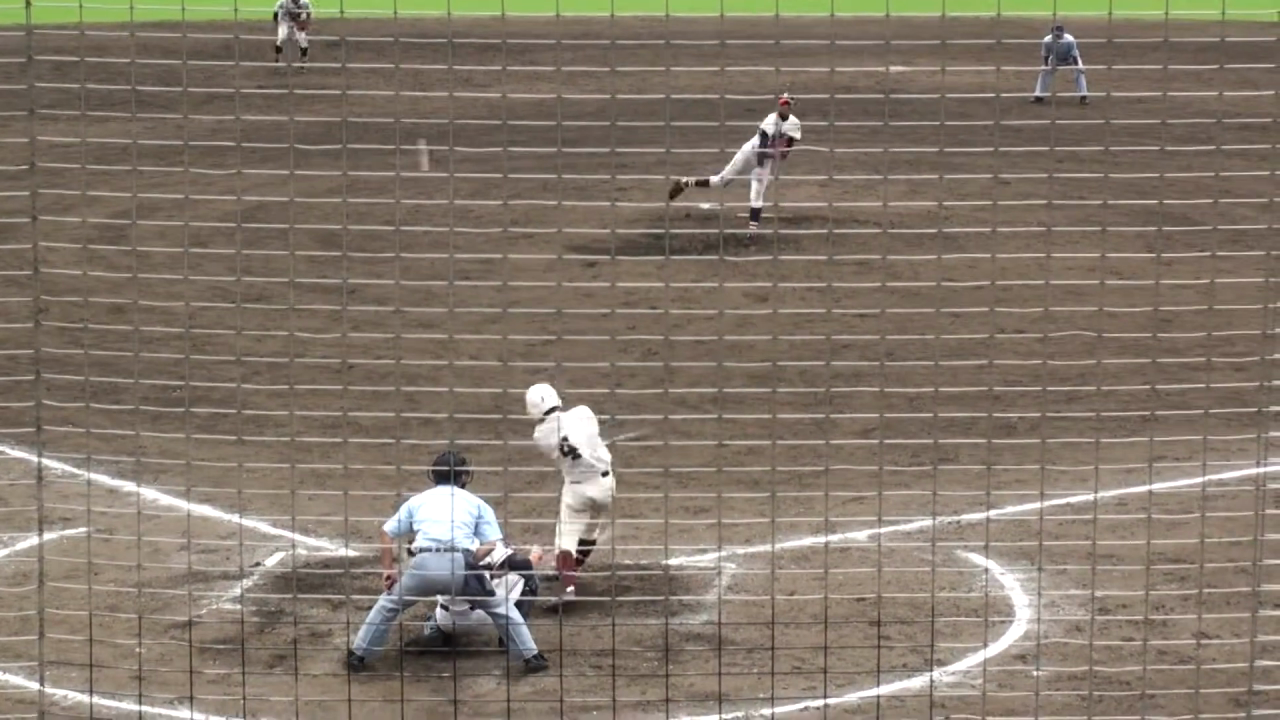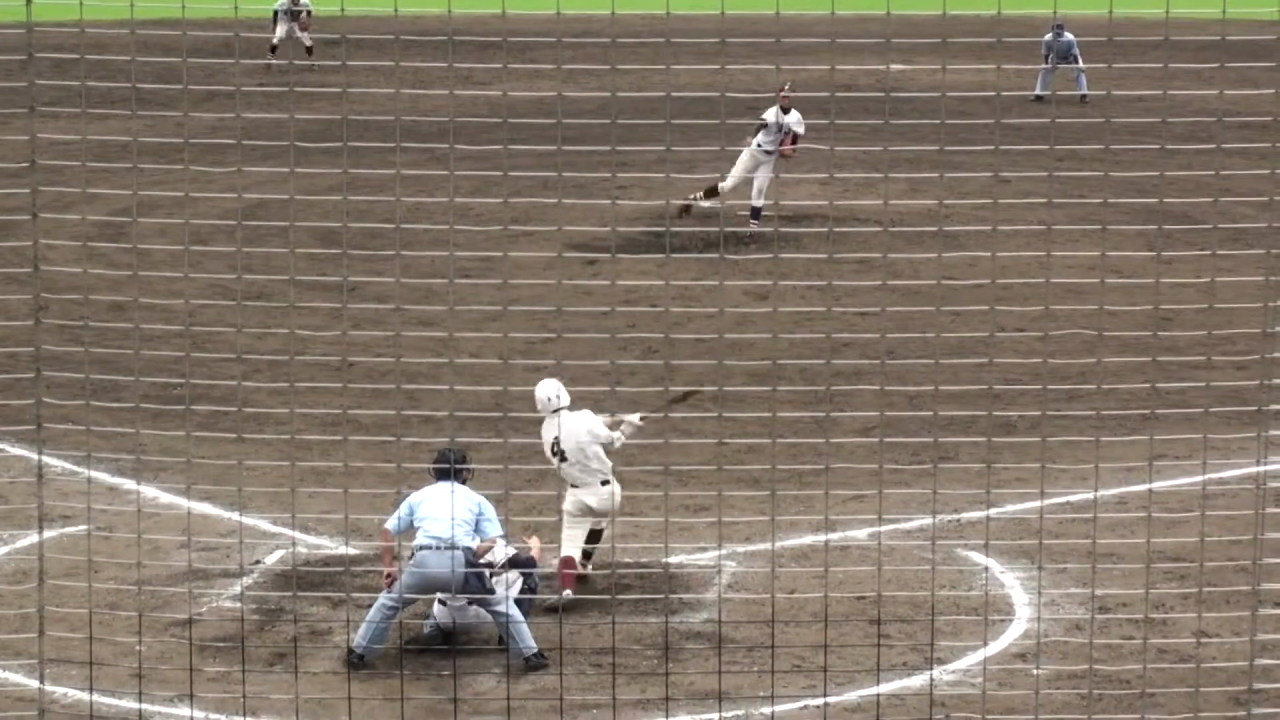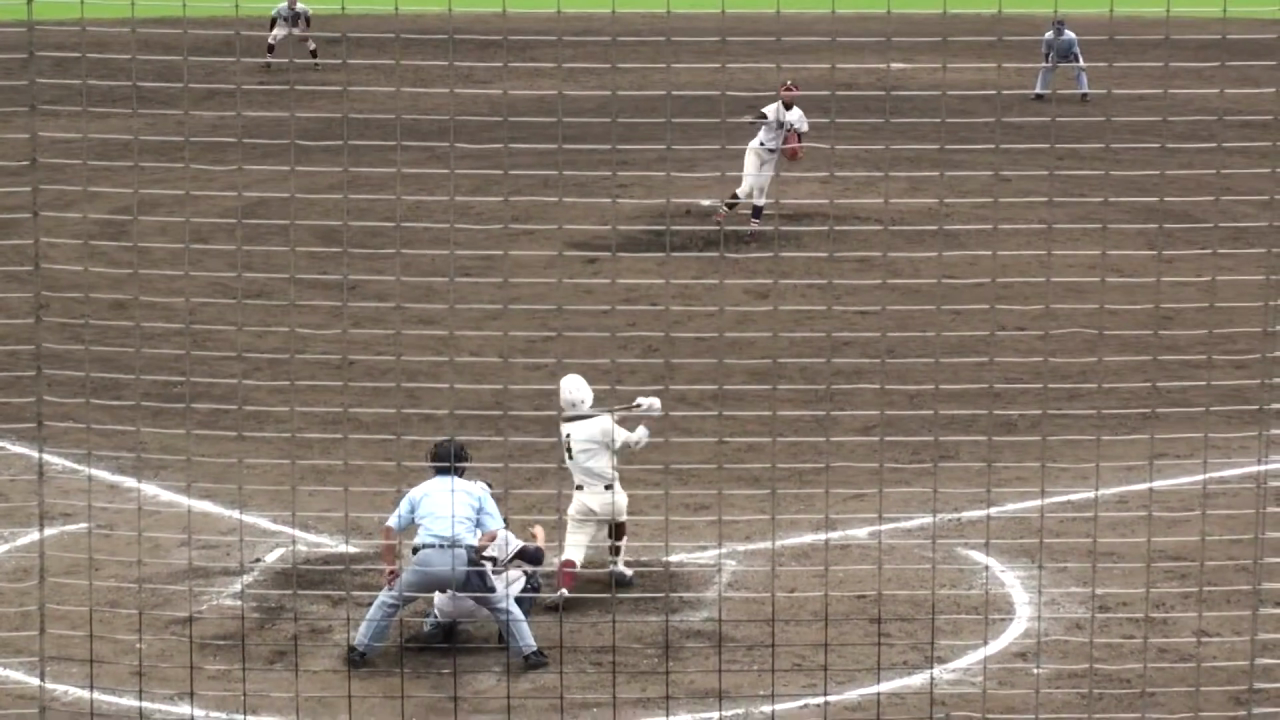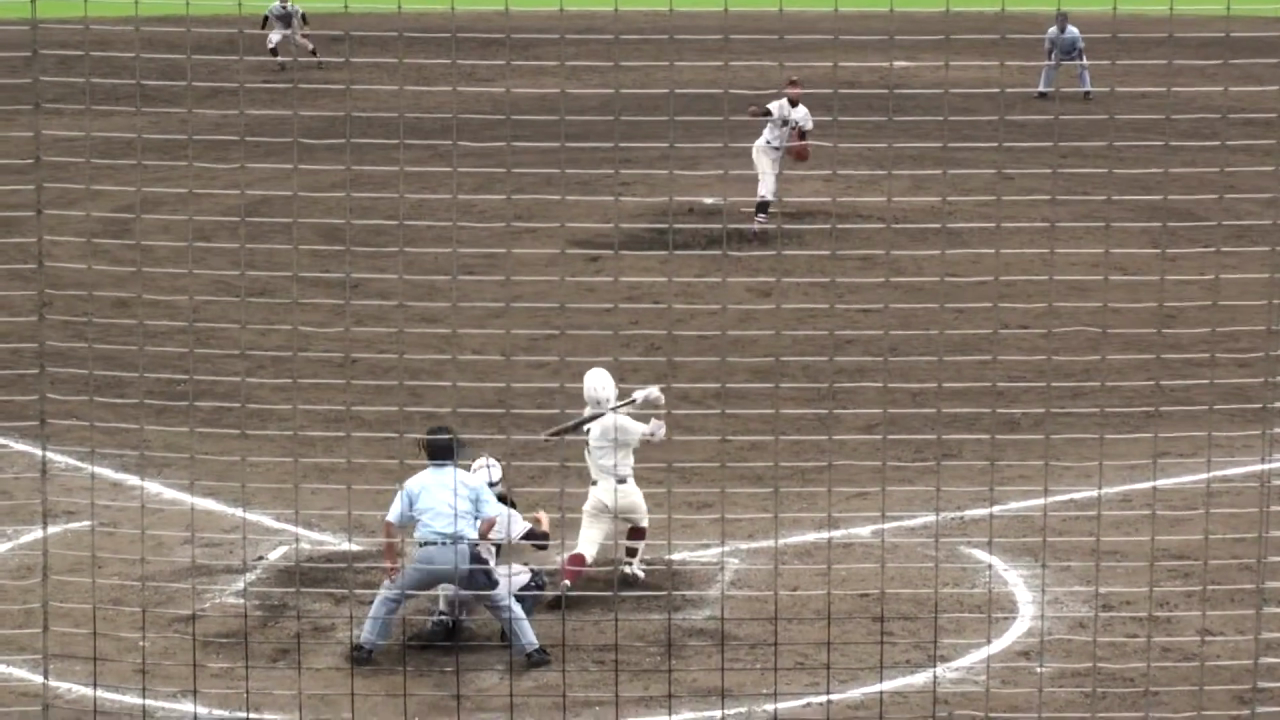
dt=0.1s
person 1, frame 1
left shoulder: (541, 435)
right shoulder: (583, 413)
left hip: (577, 489)
right hip: (605, 482)
left knee: (566, 544)
right knee: (591, 529)
left ankle: (567, 588)
right ankle: (570, 573)
person 1, frame 2
left shoulder: (547, 429)
right shoulder: (583, 417)
right elbow: (612, 442)
left wrist: (617, 418)
right wrist: (628, 424)
left hip: (577, 496)
right hip: (606, 491)
left knee: (569, 548)
right knee: (599, 521)
left ankle: (565, 591)
right ankle: (582, 567)
person 1, frame 3
left shoulder: (567, 422)
right shoulder: (599, 424)
right elbow: (635, 441)
left wrist: (636, 405)
right wrist: (651, 412)
left hip: (583, 497)
right hip: (609, 495)
left knee: (573, 553)
right knee: (618, 519)
left ankle: (562, 591)
right ankle: (618, 567)
person 1, frame 4
left shoulder: (590, 415)
right shoulder: (617, 421)
right elbow: (655, 435)
left wrist: (645, 396)
right wrist: (657, 403)
left hip: (598, 492)
right hip: (624, 489)
left knee: (585, 549)
right knee: (639, 521)
left ankle: (565, 584)
right ankle: (630, 568)
person 2, frame 1
left shoulder: (417, 500)
right shoulder: (476, 503)
left elbow: (386, 533)
right elbow: (490, 545)
left wrist: (388, 569)
left hip: (424, 564)
right hip: (460, 564)
left knee: (389, 603)
right knee: (500, 605)
left ankle: (358, 655)
right ankle: (531, 657)
person 2, frame 2
left shoulder: (418, 496)
right shoulder: (477, 499)
left elbow: (387, 530)
right elbow: (491, 542)
left wrist: (389, 567)
left hip: (424, 562)
right hip: (460, 561)
left knee: (389, 601)
right knee: (500, 603)
left ankle: (358, 653)
right ankle: (531, 655)
person 2, frame 3
left shoulder: (418, 491)
right shoulder: (477, 491)
left elbow: (390, 528)
right elbow: (492, 533)
left wrist: (390, 565)
left hip: (425, 560)
right hip: (462, 560)
left knee: (389, 598)
right knee: (501, 601)
left ankle: (359, 651)
right ankle: (530, 653)
person 2, frame 4
left shoulder: (413, 482)
right shoulder: (472, 480)
left elbow: (390, 523)
right elbow: (490, 520)
left wrist: (392, 561)
left hip: (427, 556)
right hip: (464, 555)
left knee: (390, 593)
right knee: (501, 600)
left ankle: (364, 648)
right ankle: (533, 651)
